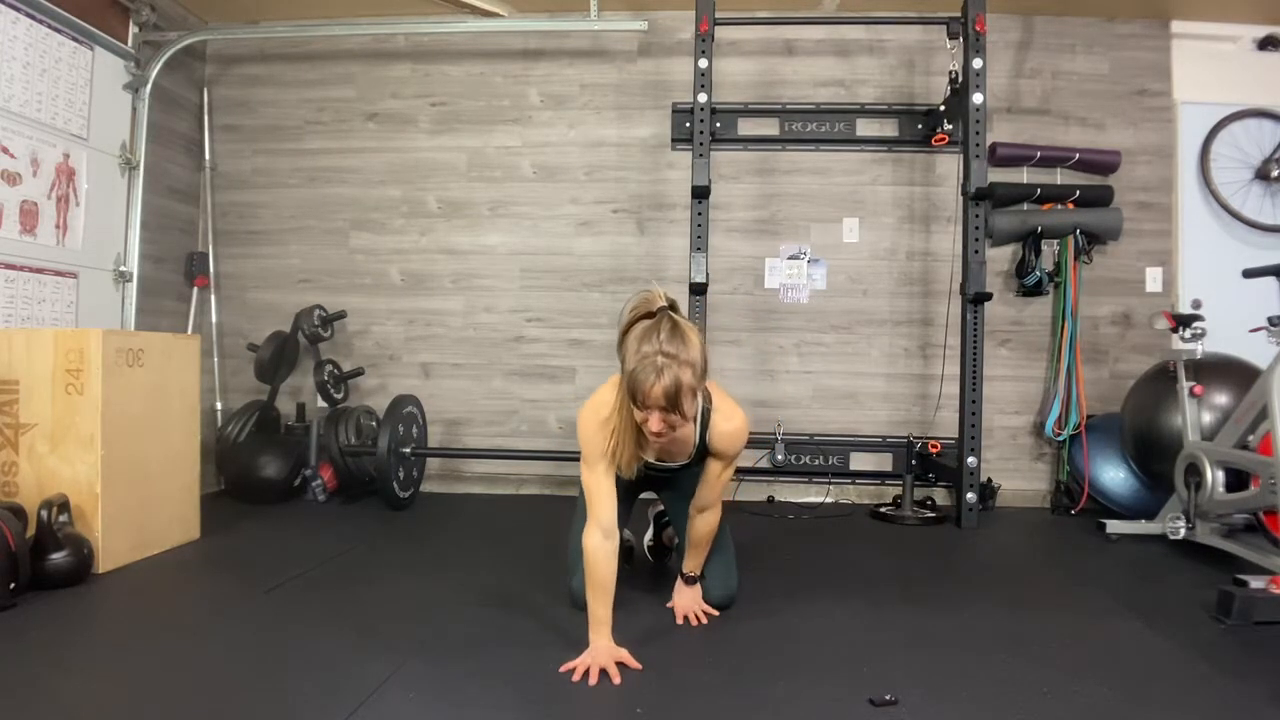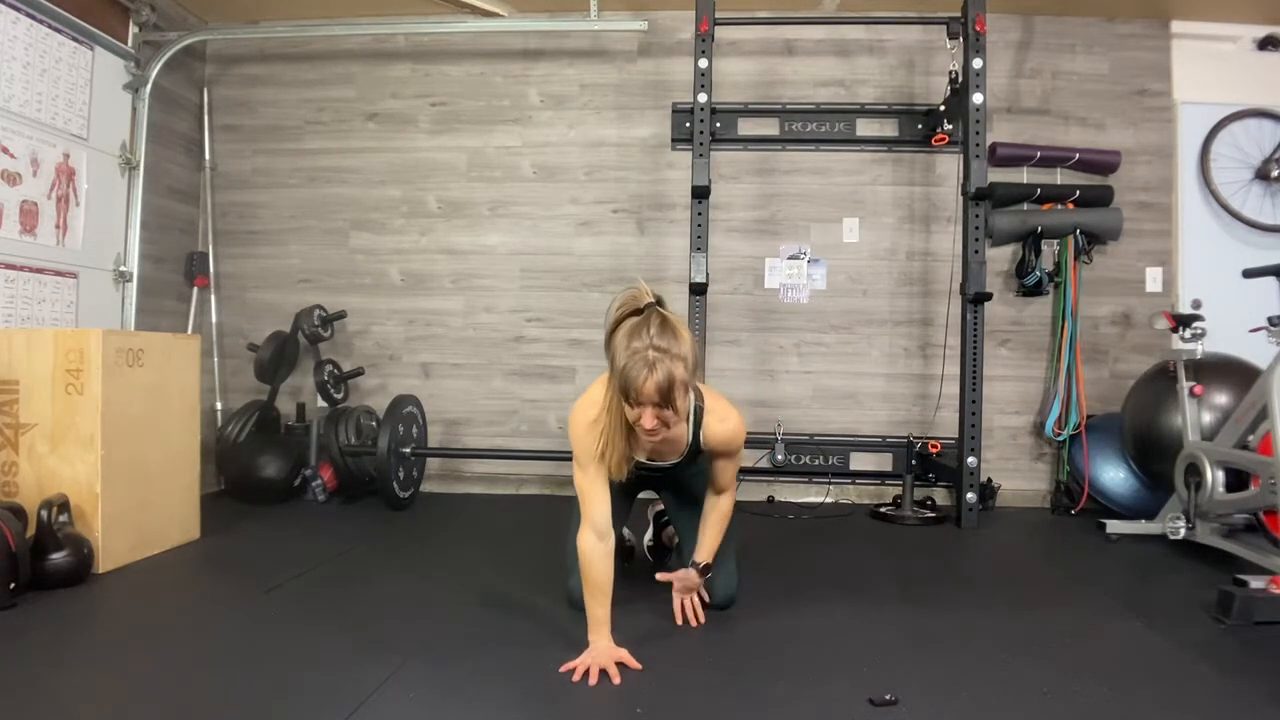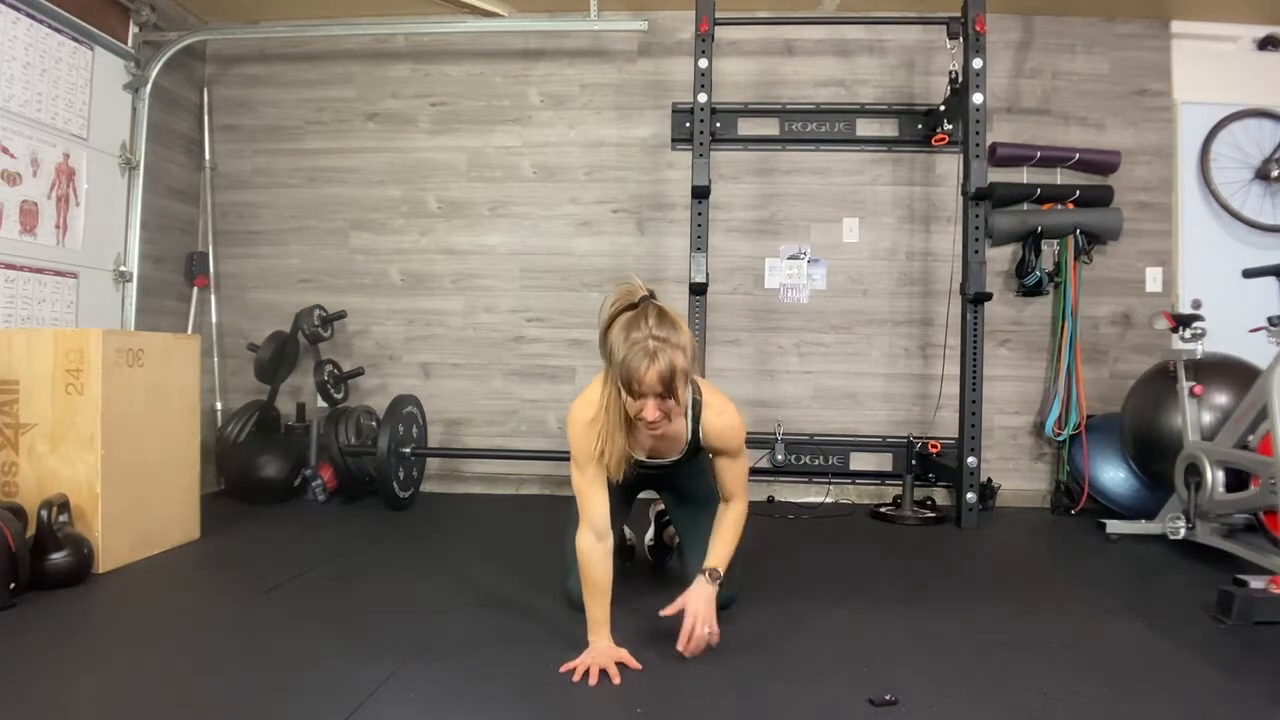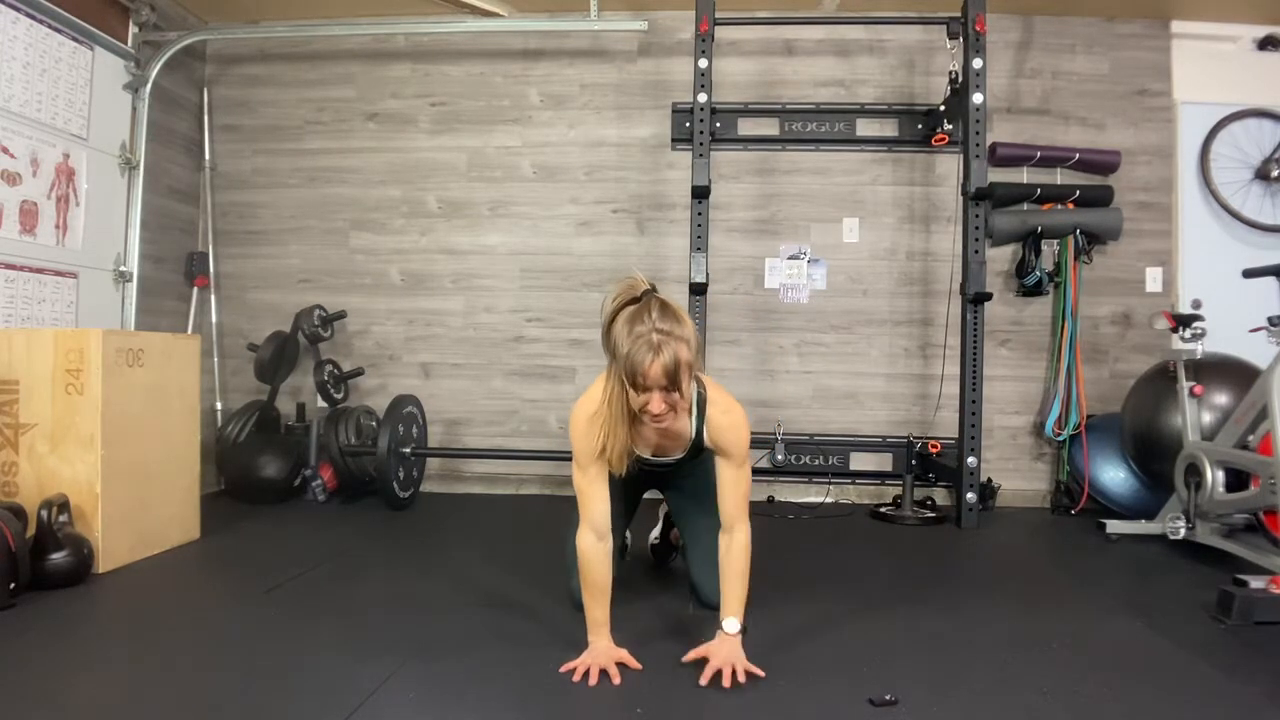
dt=0.2s
person 1, frame 1
left shoulder: (727, 423)
right shoulder: (599, 414)
left elbow: (706, 508)
right elbow: (600, 530)
left wrist: (689, 579)
right wrist: (600, 639)
left hip: (686, 472)
right hip: (621, 470)
left knee: (718, 593)
right knee: (583, 593)
left ankle: (666, 528)
right ankle: (626, 545)
person 1, frame 2
left shoulder: (721, 422)
right shoulder: (590, 415)
left elbow: (722, 492)
right elbow: (594, 531)
left wrist: (697, 567)
right wrist: (600, 639)
left hip: (685, 472)
right hip: (618, 471)
left knee: (719, 593)
right knee: (581, 594)
left ankle: (666, 527)
right ankle: (623, 543)
person 1, frame 3
left shoulder: (719, 418)
right shoulder: (588, 414)
left elbow: (734, 501)
right elbow: (593, 532)
left wrist: (707, 580)
right wrist: (600, 639)
left hip: (686, 471)
right hip: (618, 470)
left knee: (717, 590)
right knee: (581, 594)
left ankle: (667, 527)
right ankle: (625, 540)
person 1, frame 4
left shoulder: (724, 416)
right shoulder: (591, 414)
left elbow: (735, 528)
right elbow: (592, 532)
left wrist: (730, 632)
right wrist: (599, 640)
left hip: (690, 469)
right hip: (621, 470)
left knee: (713, 592)
right knee: (586, 592)
left ankle: (672, 531)
right ankle: (624, 540)
